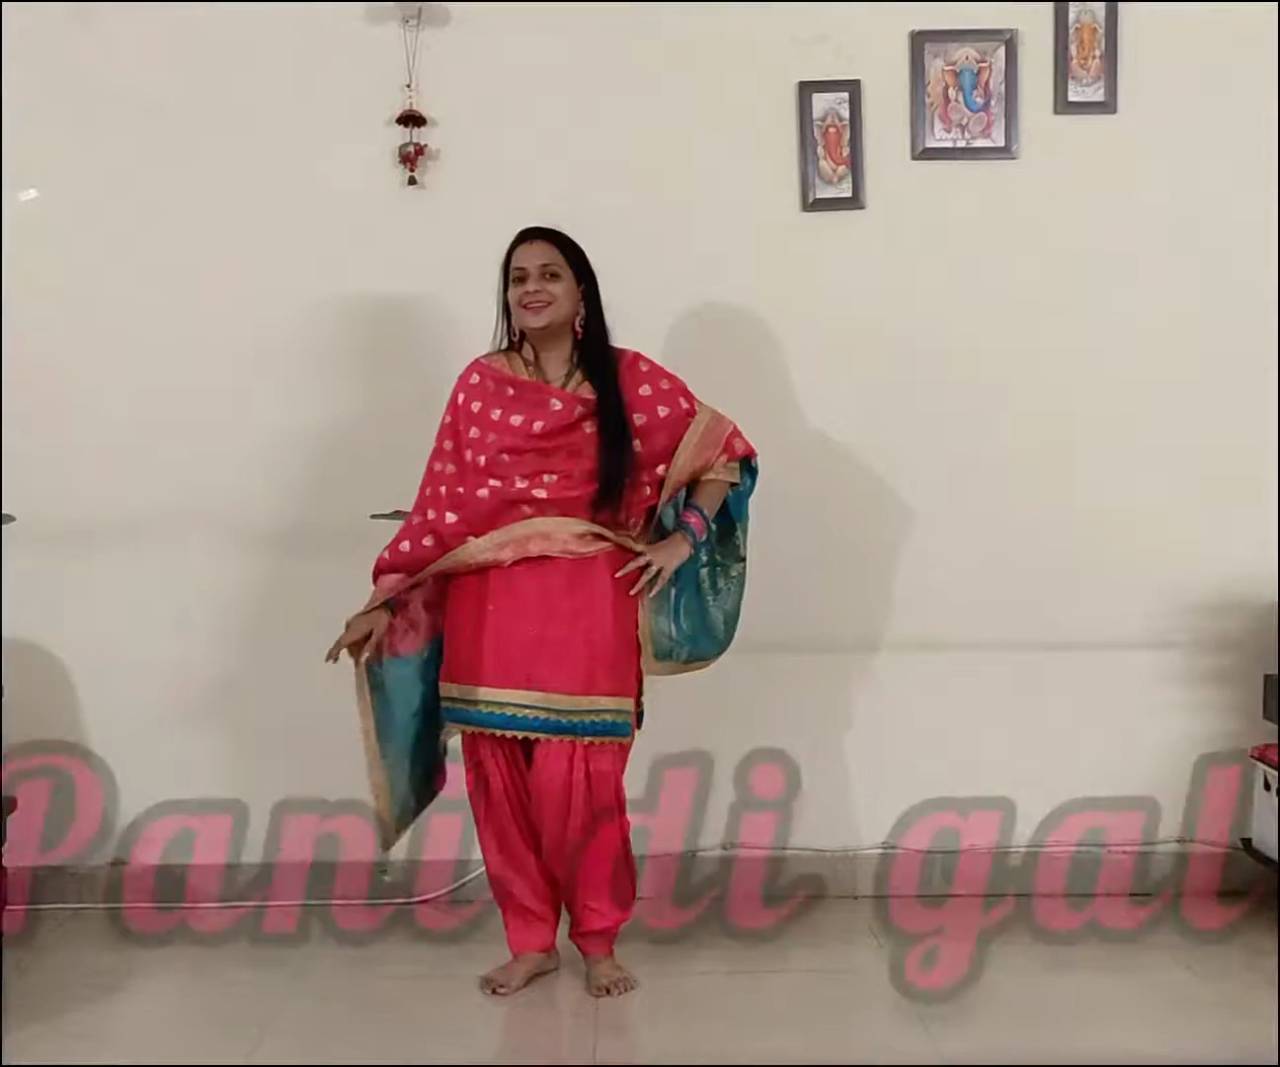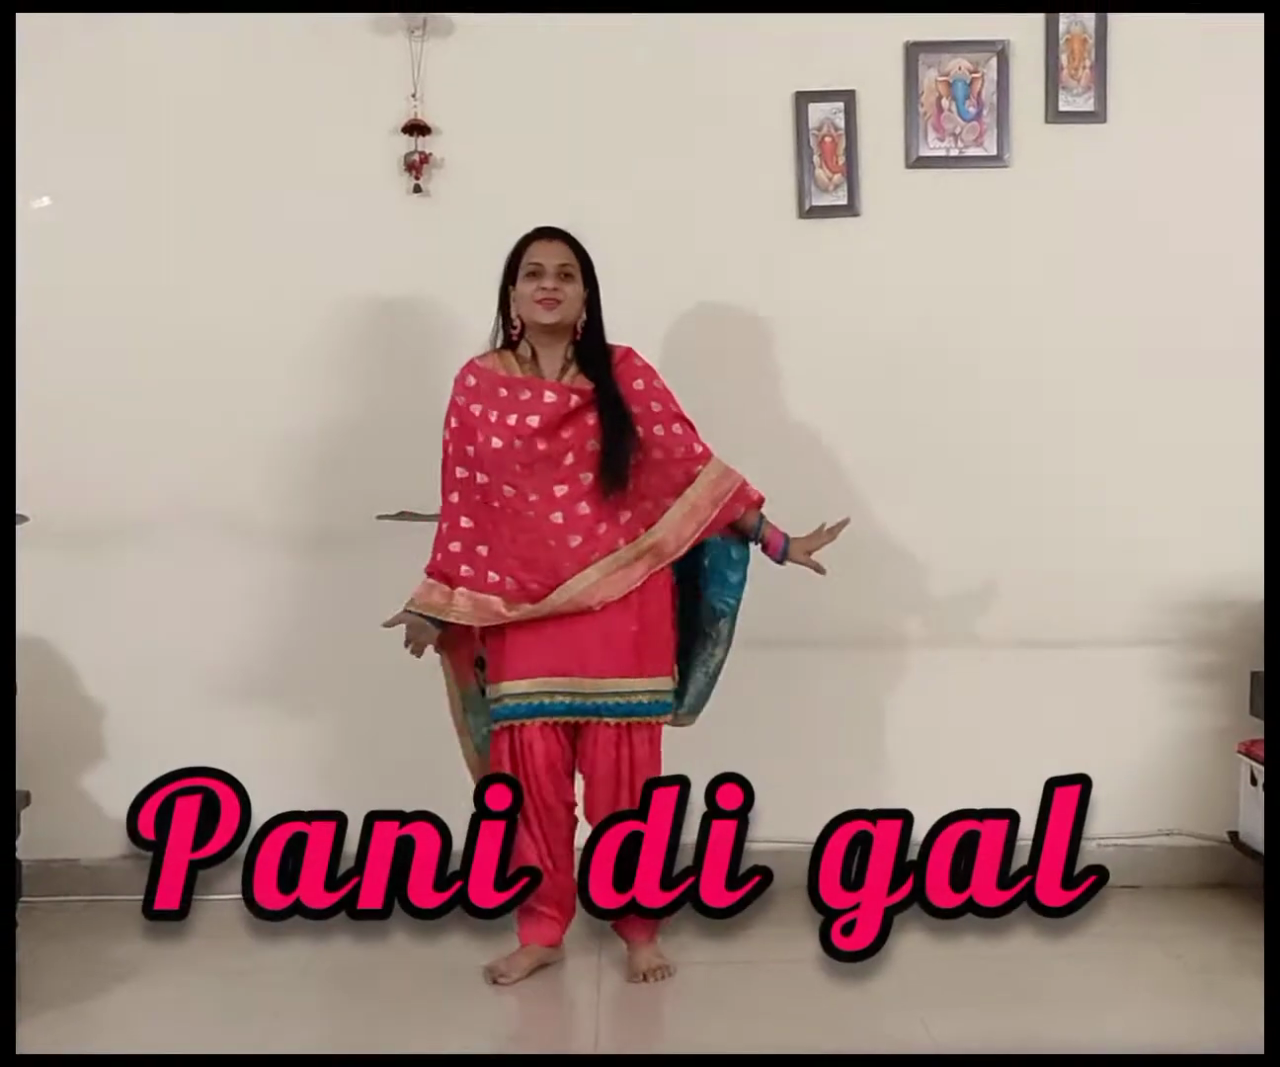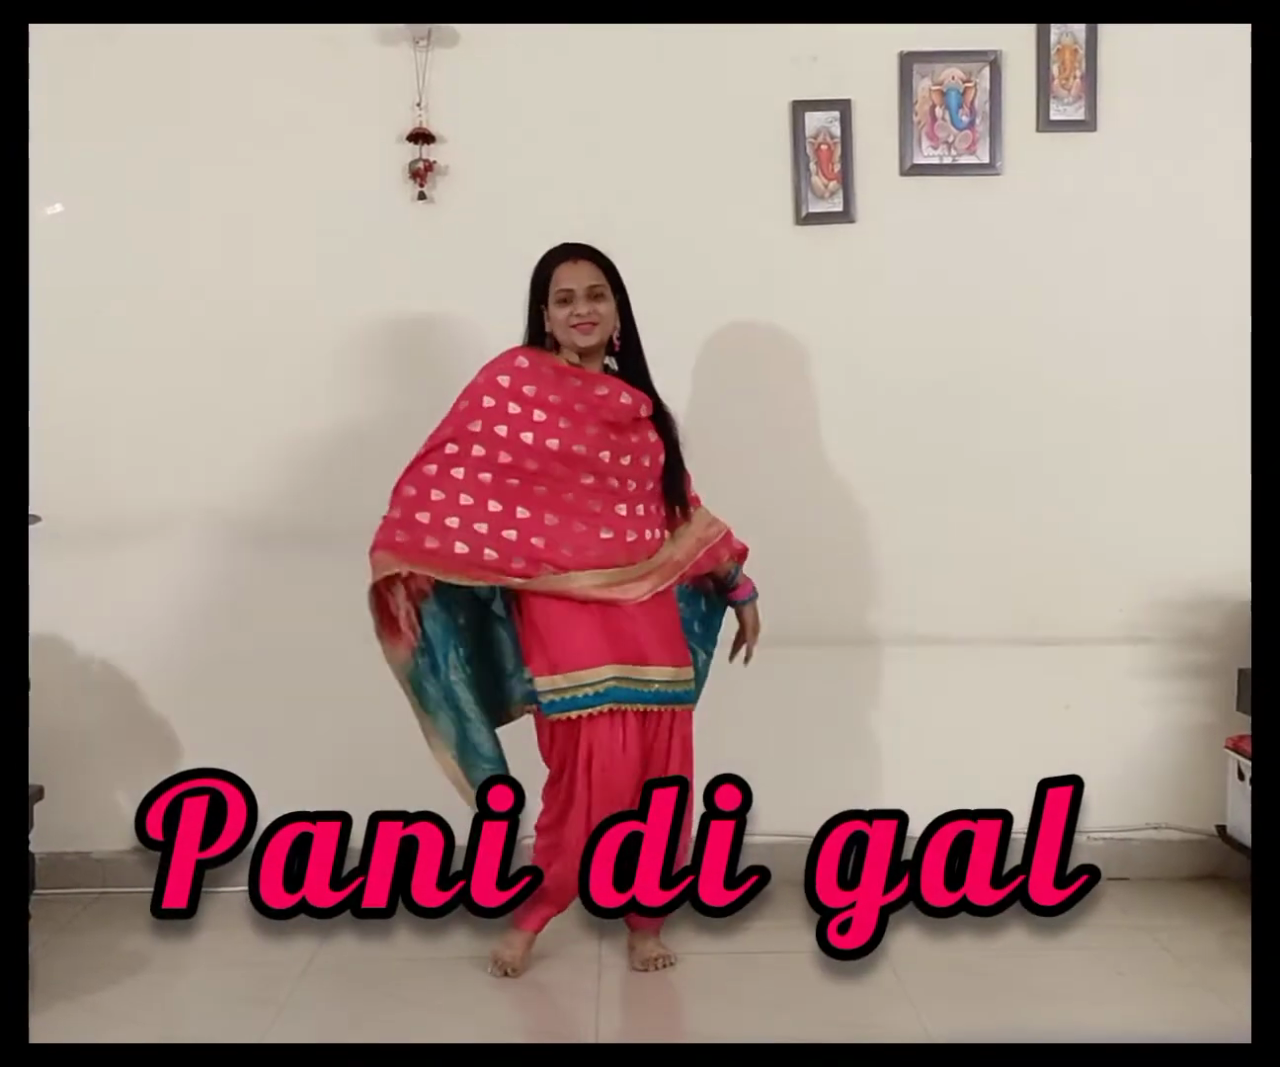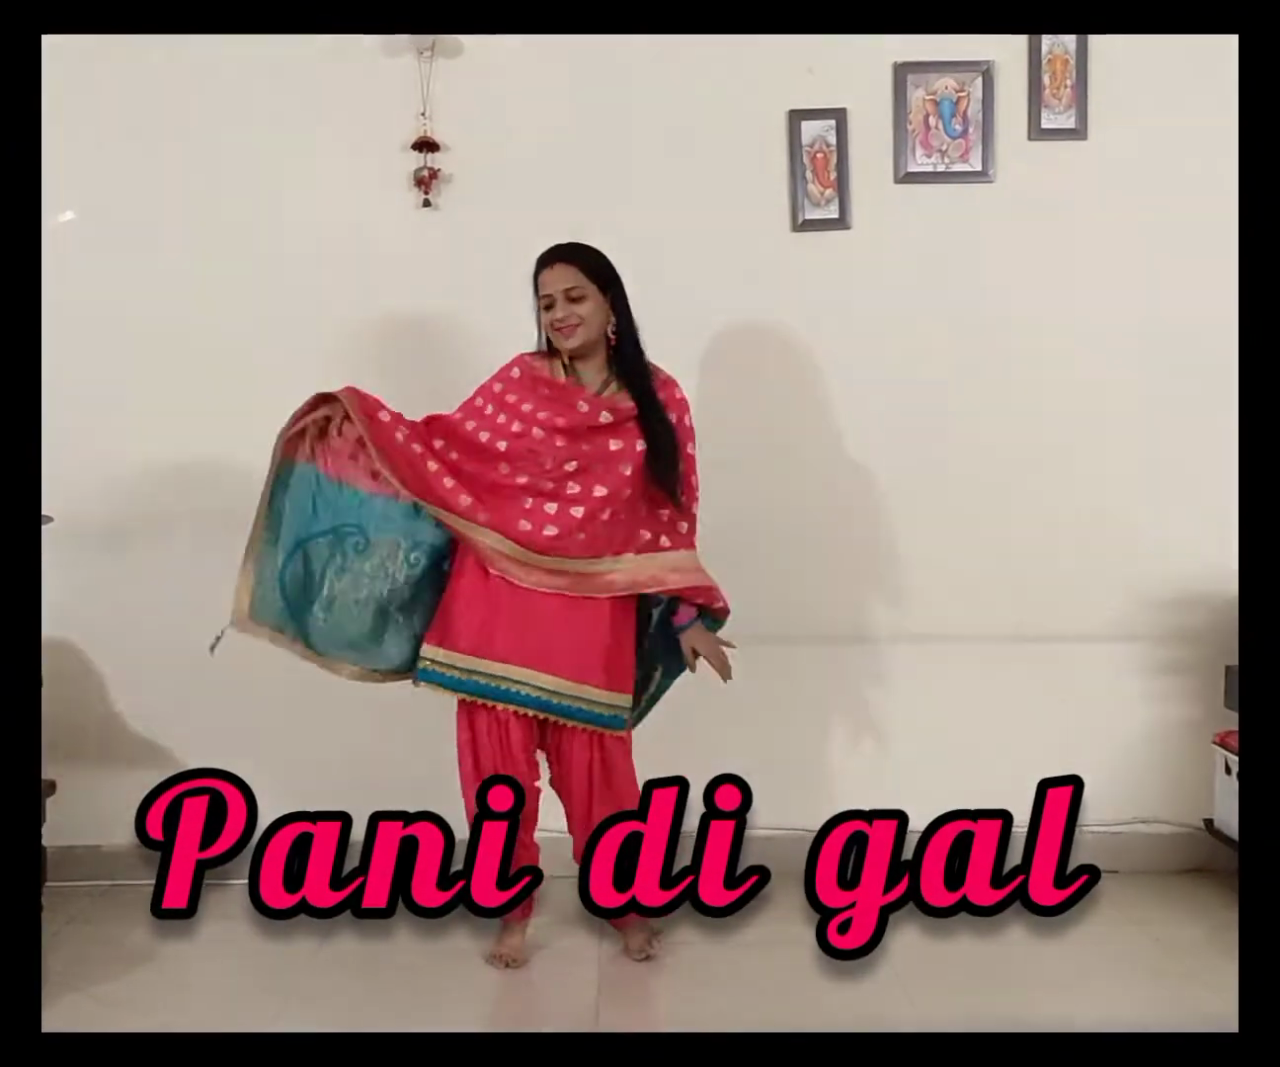
dt=0.5s
person 1, frame 1
left shoulder: (630, 378)
right shoulder: (479, 383)
left elbow: (721, 450)
right elbow: (440, 500)
left wrist: (685, 537)
right wrist: (386, 601)
left hip: (588, 608)
right hip: (491, 608)
left knee: (579, 779)
right knee: (499, 780)
left ankle: (598, 939)
right ankle: (530, 940)
person 1, frame 2
left shoulder: (624, 373)
right shoulder: (477, 384)
left elbow: (692, 471)
right elbow: (464, 504)
left wrist: (777, 543)
right wrist: (441, 604)
left hip: (623, 606)
right hip: (525, 614)
left knee: (624, 775)
right knee: (529, 775)
left ankle: (640, 925)
right ankle: (541, 930)
person 1, frame 3
left shoulder: (638, 397)
right shoulder: (513, 378)
left elbow: (679, 506)
right elbow: (444, 474)
left wrist: (739, 589)
right wrist: (405, 567)
left hip: (647, 609)
right hip: (562, 606)
left knee: (660, 771)
right knee: (596, 768)
left ankle: (643, 914)
right ankle: (528, 912)
person 1, frame 4
left shoulder: (656, 397)
right shoulder: (518, 381)
left elbow: (670, 515)
right elbow: (440, 451)
left wrist: (689, 617)
right wrist: (357, 416)
left hip: (592, 606)
right hip: (494, 595)
left knee: (597, 764)
right knee: (493, 761)
left ankle: (631, 905)
right ankle: (514, 909)
